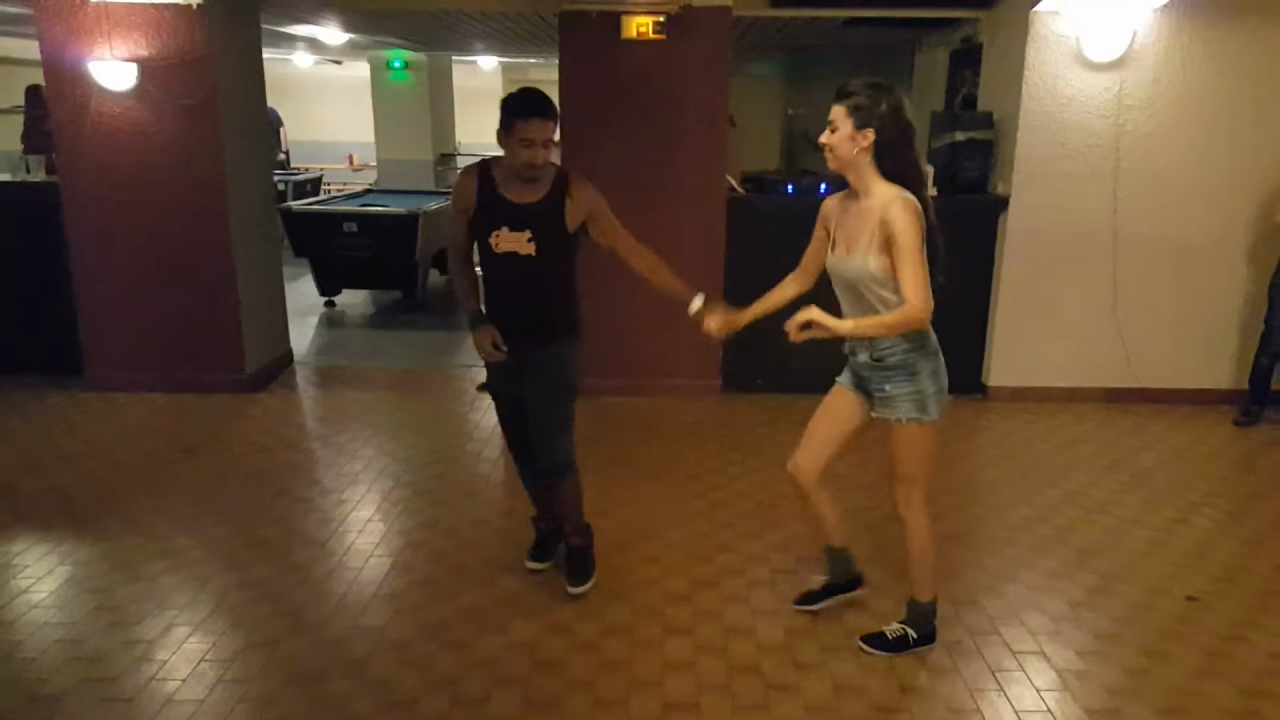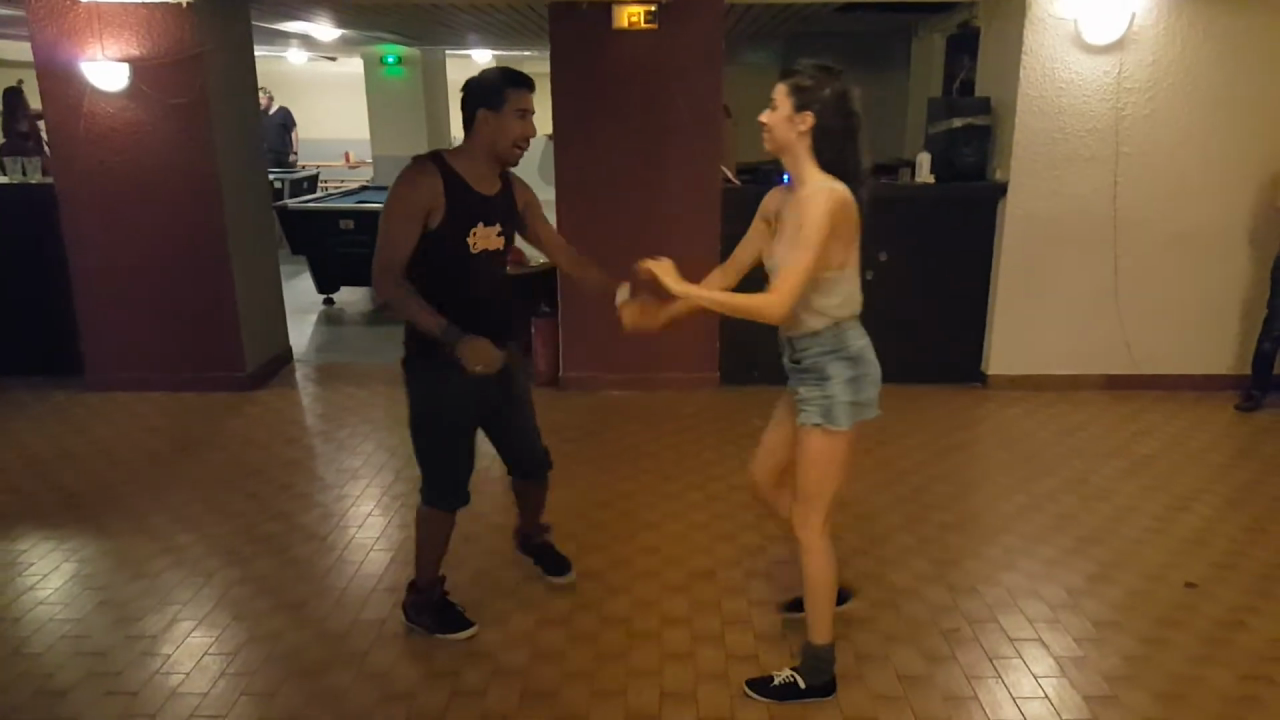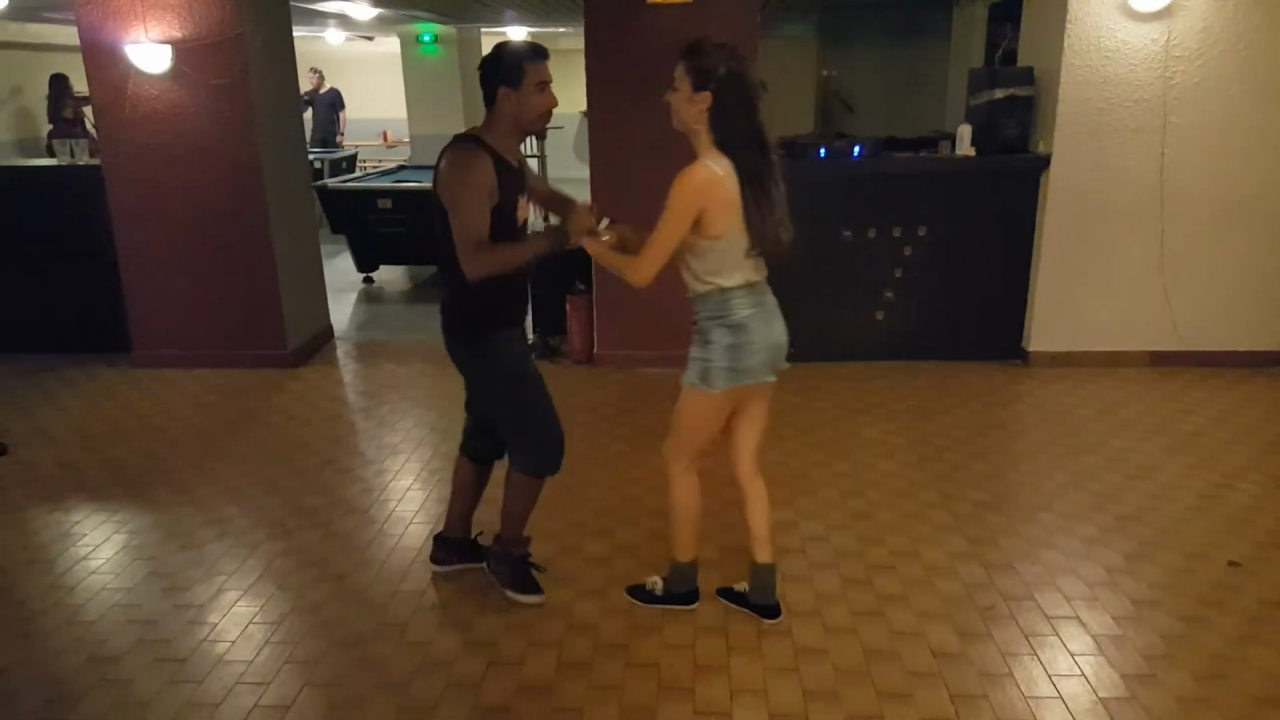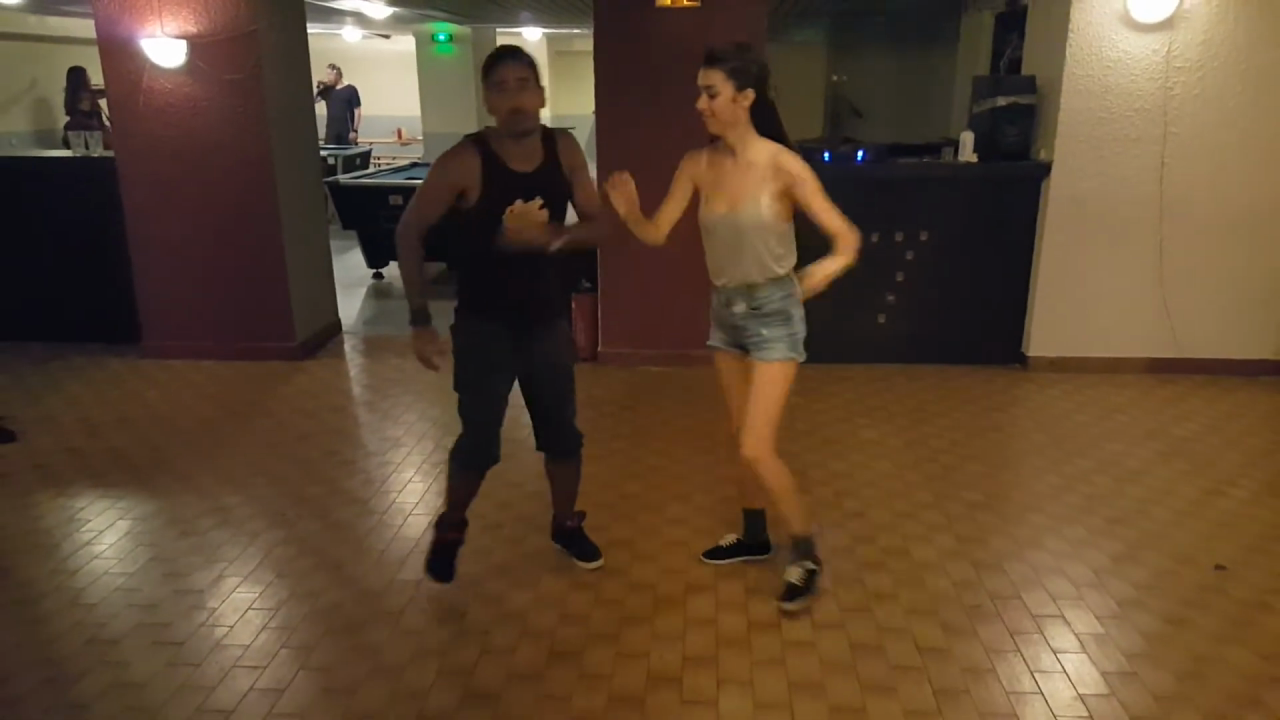
dt=0.7s
person 1, frame 1
left shoulder: (898, 209)
right shoulder: (833, 209)
left elbow: (919, 312)
right elbow: (801, 279)
left wrist: (840, 326)
right wrist: (738, 317)
left hip: (908, 366)
right hip: (862, 365)
left knee: (908, 500)
right knee: (803, 468)
left ankle: (921, 619)
right ankle: (843, 573)
person 1, frame 2
left shoulder: (825, 201)
right shoulder: (782, 199)
left elbow: (775, 306)
right elbow: (735, 268)
left wrist: (679, 289)
right wrist: (666, 311)
left hip: (836, 368)
right hip: (813, 365)
left knee: (810, 519)
right knee: (765, 474)
left ankle: (817, 670)
right ankle: (829, 587)
person 1, frame 3
left shoulder: (697, 179)
right shoulder: (742, 169)
left elbow: (641, 273)
left wrist: (592, 244)
right wrist: (635, 240)
left hip: (727, 334)
right hip: (762, 324)
left knee: (680, 461)
right knee: (745, 464)
left ankle: (681, 582)
right ankle: (763, 592)
person 1, frame 4
left shoulder: (782, 164)
right shoulder: (698, 165)
left elbow: (846, 239)
right elbow: (656, 231)
left wrist: (829, 266)
right wrist: (627, 211)
left hip: (773, 310)
right hip: (726, 311)
left knee: (756, 448)
right knee: (741, 437)
left ankle: (805, 552)
right ankle: (754, 535)
person 2, frame 1
left shoulder: (575, 194)
right shoulder: (473, 185)
left elbow: (635, 254)
right elbow: (460, 257)
left wrist: (695, 301)
right wrist: (476, 321)
left hip: (554, 344)
right hip: (503, 343)
left knee: (552, 451)
right knee: (525, 451)
left ankle: (576, 537)
right ankle: (549, 525)
person 2, frame 2
left shoulder: (513, 189)
right shoulder: (423, 182)
left elbow: (561, 253)
right elbow: (387, 280)
left wrist: (618, 291)
right wrist: (452, 338)
left hip: (496, 351)
right hip: (438, 359)
left knee: (531, 459)
right knee: (447, 481)
left ankle: (534, 536)
right ankle: (422, 595)
person 2, frame 3
left shoulder: (510, 156)
right shoulder: (468, 162)
left elbow: (547, 196)
right elbow: (474, 263)
left wrist: (584, 221)
right wrist: (558, 236)
left hip: (497, 324)
right hip: (481, 329)
left knee: (487, 435)
right knee: (540, 442)
left ankle: (452, 541)
right ankle: (508, 552)
person 2, frame 4
left shoulder: (564, 149)
right shoulder: (462, 162)
left elbow: (594, 221)
right elbow: (408, 235)
left wrist: (552, 235)
right wrist: (420, 318)
left hip: (547, 321)
right hip: (484, 326)
left knee: (562, 434)
right knee: (479, 440)
left ankle: (566, 524)
right ankle: (450, 529)
